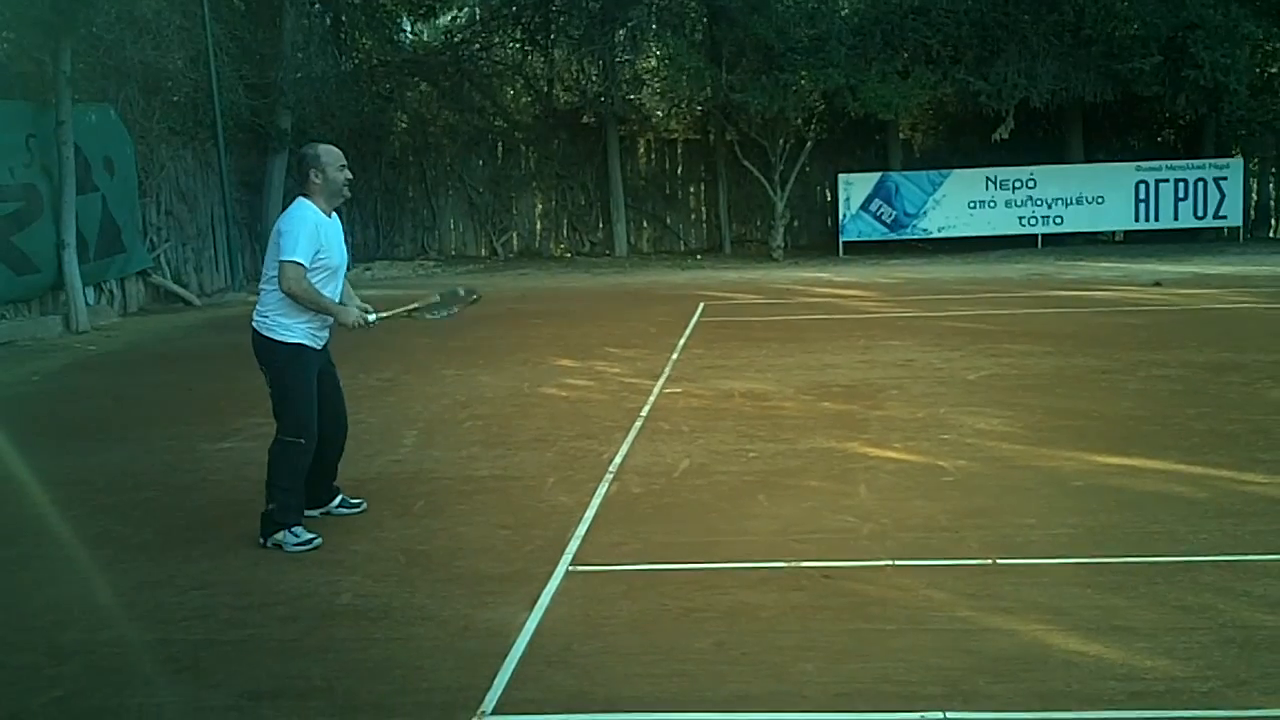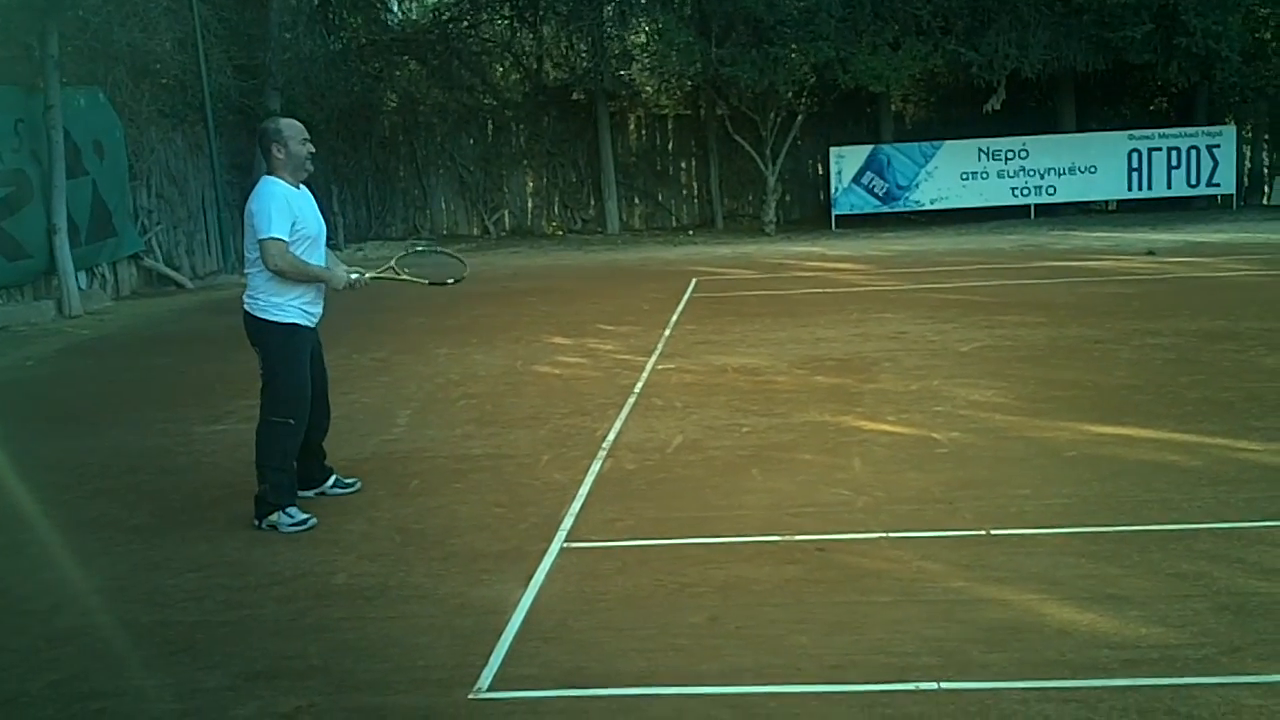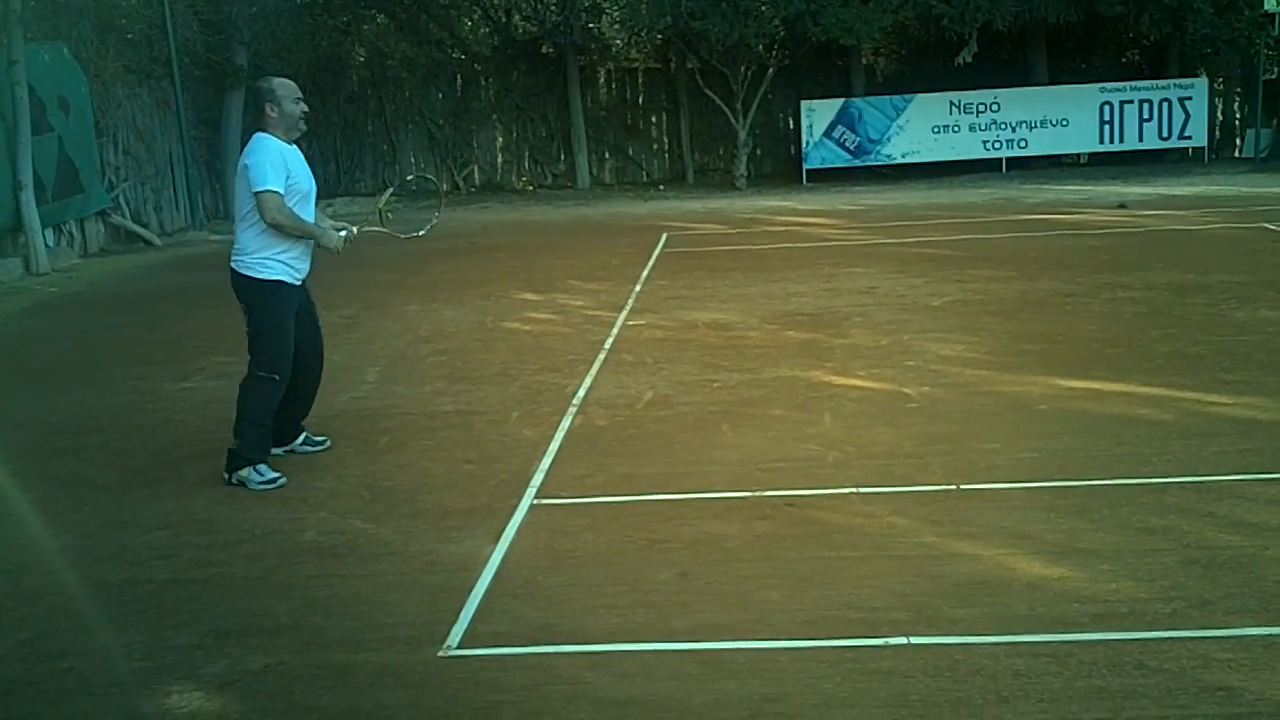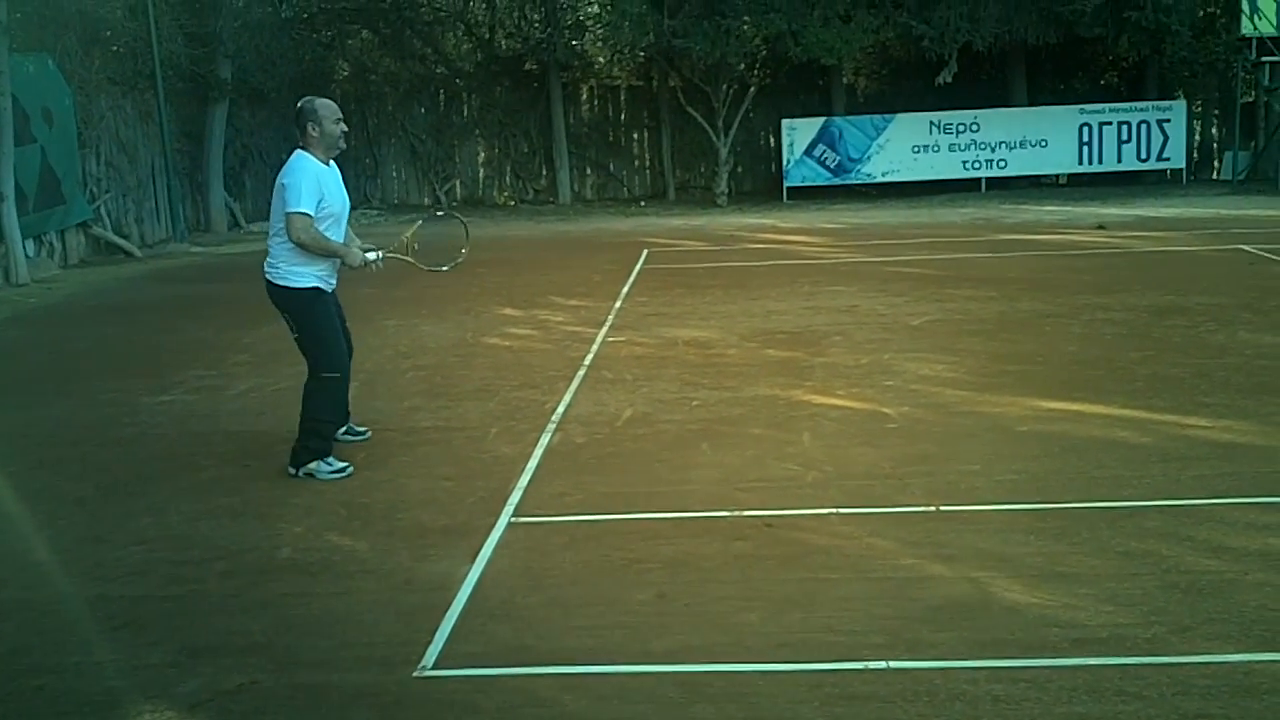
dt=0.7s
person 1, frame 1
left shoulder: (331, 219)
right shoulder: (302, 220)
right elbow: (291, 283)
left wrist: (354, 303)
right wrist: (339, 311)
left hip: (312, 341)
right hip: (283, 341)
left knee: (333, 423)
right knee: (298, 432)
left ankle: (320, 495)
right ankle: (279, 524)
person 1, frame 2
left shoulder: (301, 193)
right shoulder: (272, 195)
right elbow: (277, 260)
left wrist: (341, 267)
right wrist: (327, 276)
left hip: (300, 320)
right hip: (276, 322)
left knee: (315, 404)
right knee: (285, 411)
left ankle: (313, 476)
right ankle: (273, 505)
person 1, frame 3
left shoulder: (290, 151)
right shoulder: (265, 151)
right elbow: (274, 213)
left wrist: (329, 224)
right wrist: (320, 235)
left hip: (288, 278)
right hip: (263, 278)
left knee: (308, 358)
right knee: (270, 368)
left ankle: (284, 434)
right ankle: (245, 461)
person 1, frame 4
left shoulder: (328, 168)
right shoulder: (303, 172)
right elbow: (300, 232)
left wrist: (358, 246)
right wrist: (344, 253)
left hip: (317, 284)
right hip: (296, 286)
left knee: (339, 358)
right knee: (329, 367)
left ankle: (334, 422)
right ankle: (309, 456)
